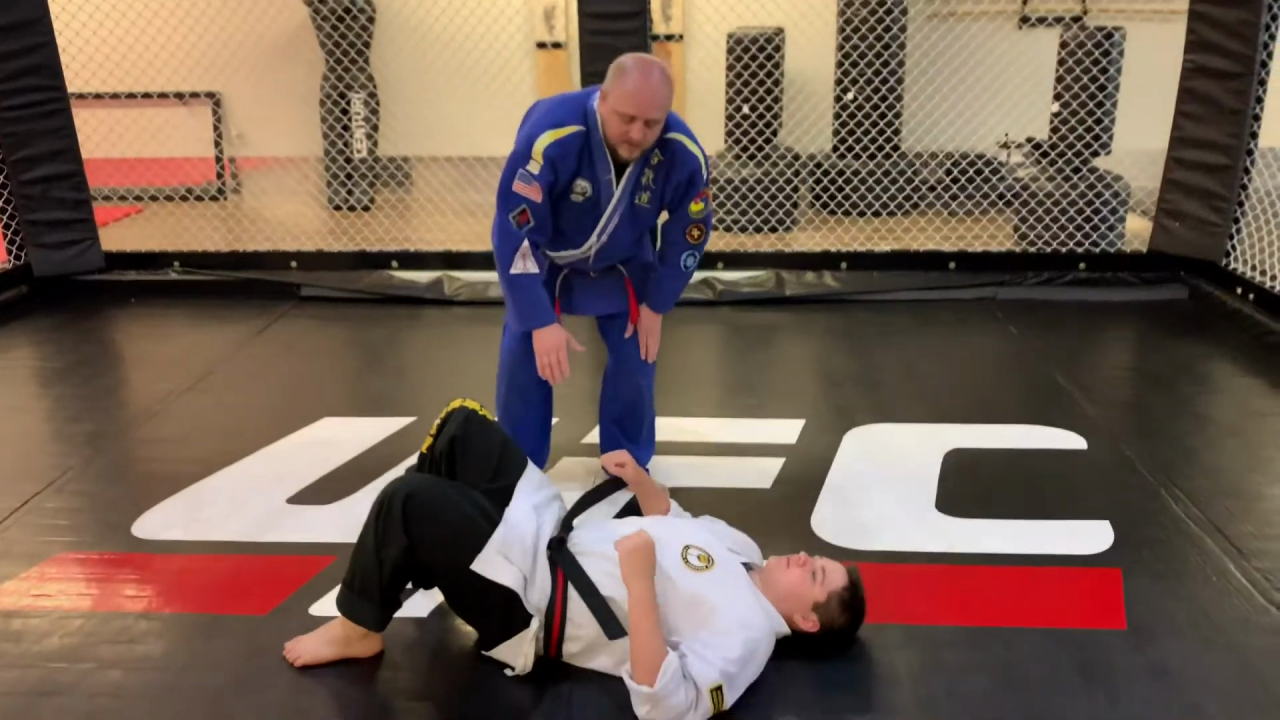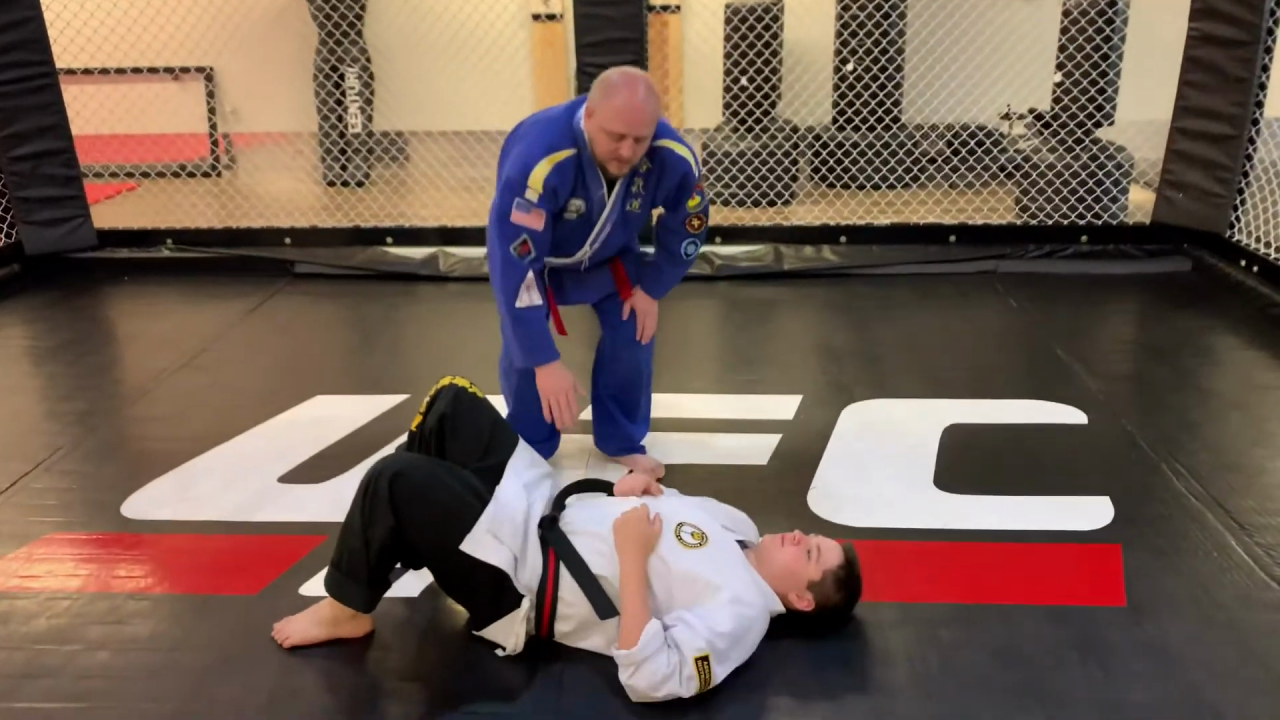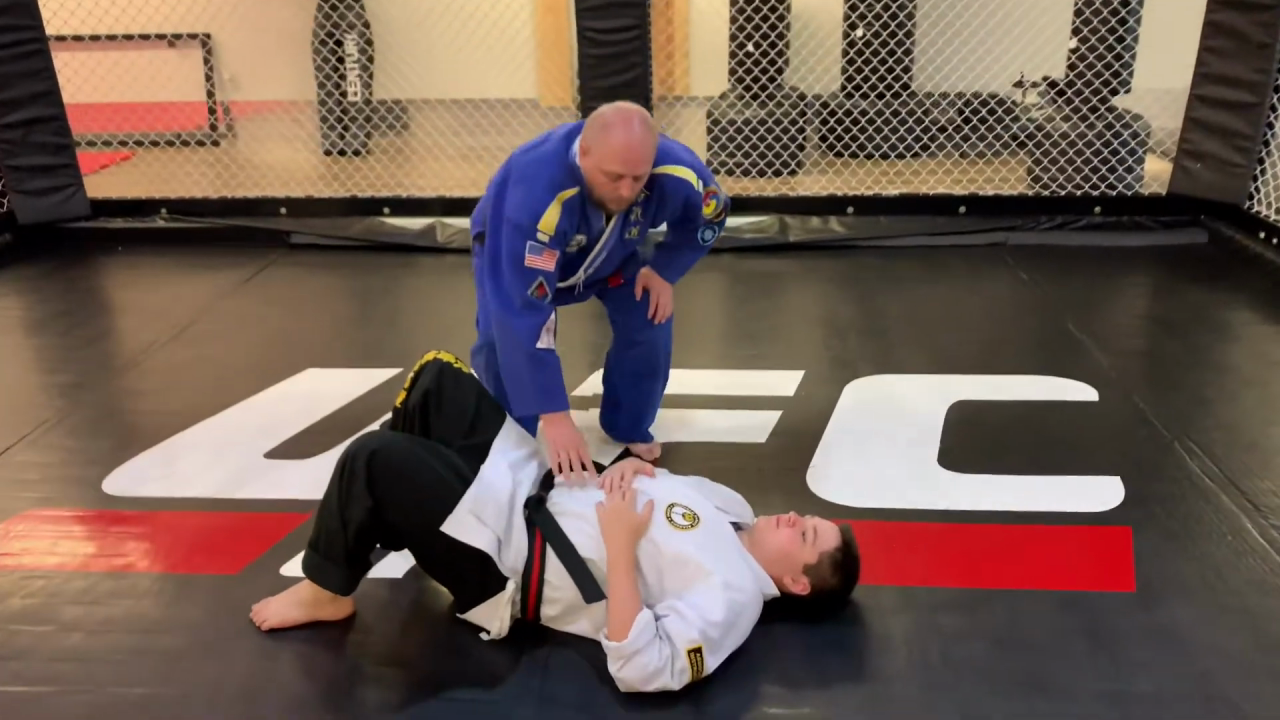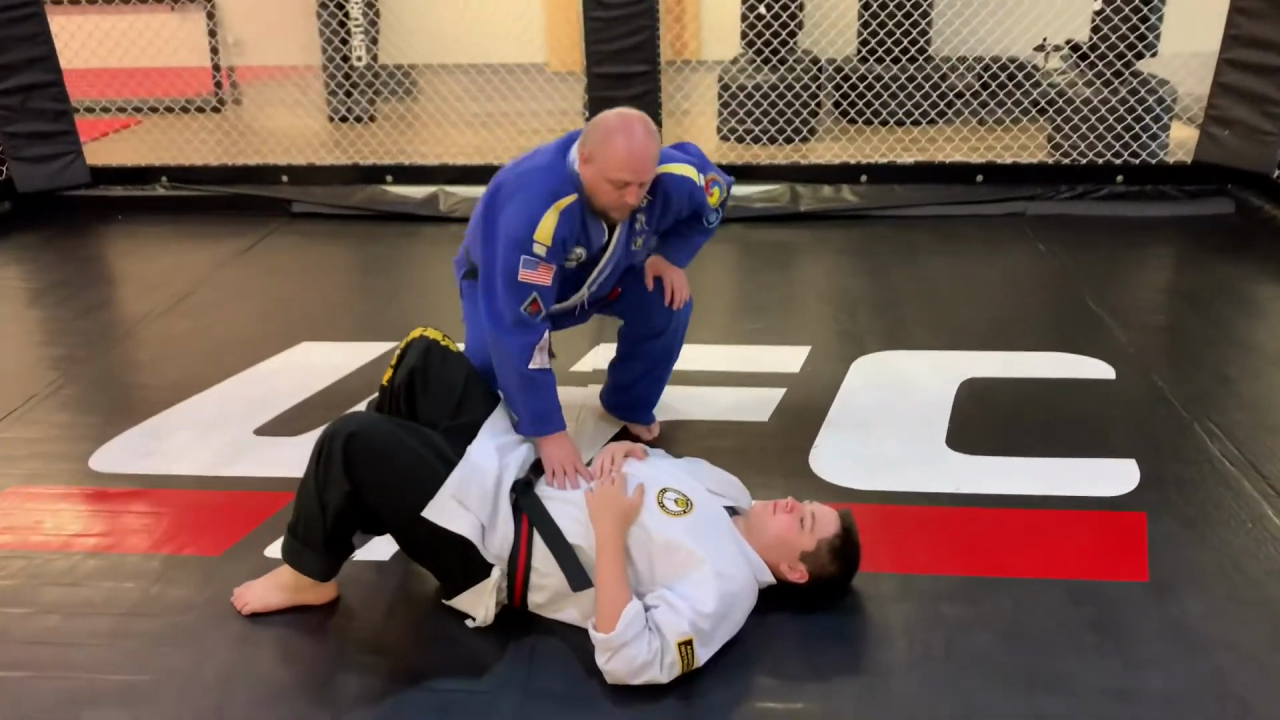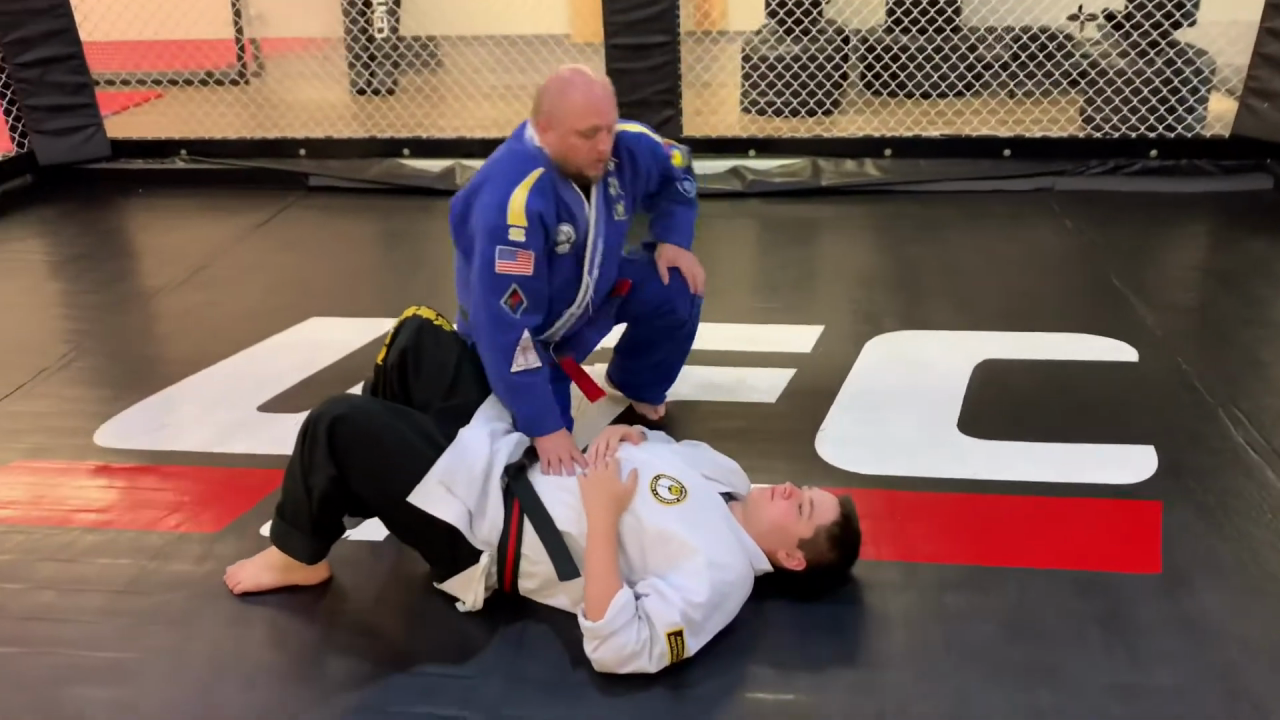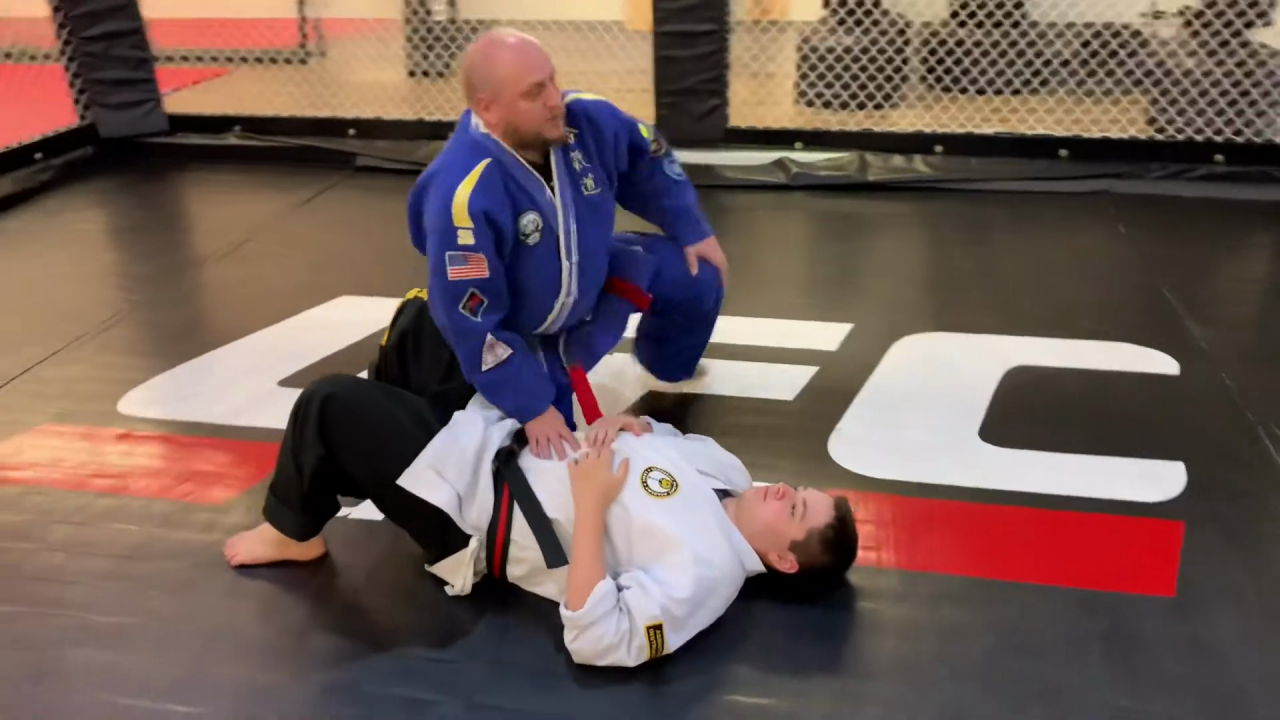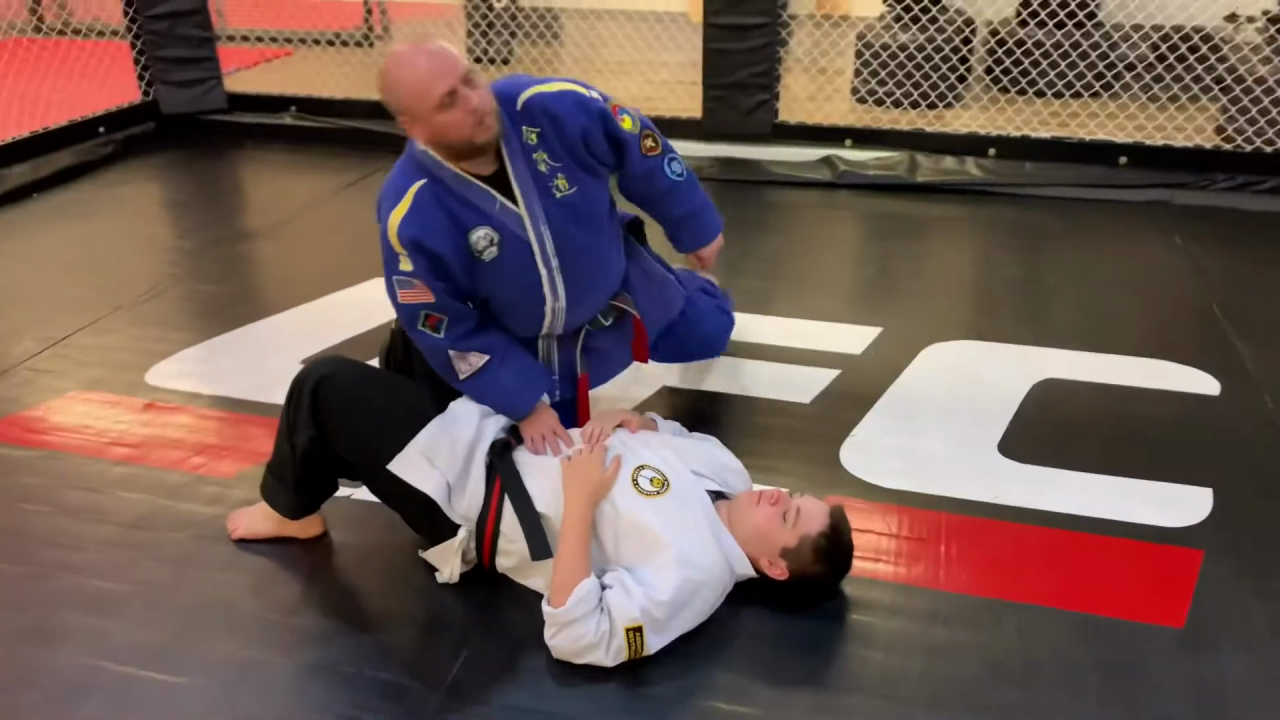
dt=0.3s
person 1, frame 1
left shoulder: (747, 634)
right shoulder: (743, 552)
right elbow: (675, 525)
left wrist: (640, 582)
right wrist: (643, 481)
left hip: (526, 603)
right hip: (555, 532)
left knee: (407, 500)
right knee: (463, 425)
left ankle: (358, 629)
right ankle: (403, 559)
person 1, frame 2
left shoulder: (740, 611)
right shoulder: (739, 528)
left elbow: (648, 675)
left wrist: (633, 557)
right wrist: (643, 482)
left hip: (518, 583)
right hip: (548, 508)
left knee: (394, 480)
right knee: (453, 402)
left ankle: (347, 610)
right ankle: (395, 537)
person 1, frame 3
left shoulder: (732, 597)
right shoulder: (733, 510)
left elbow: (640, 668)
left wrist: (619, 543)
right wrist: (632, 467)
left hip: (503, 560)
right hip: (533, 488)
left knee: (372, 460)
right knee: (439, 376)
left ankle: (326, 591)
right ankle: (383, 515)
person 1, frame 4
left shoulder: (725, 586)
right shoulder: (730, 494)
left elbow: (627, 661)
right elbow: (659, 472)
left wrist: (609, 530)
right wrist: (627, 450)
left hip: (489, 546)
right hip: (519, 468)
left knee: (350, 442)
right knee: (425, 355)
left ankle: (309, 575)
right ankle: (368, 495)
person 1, frame 5
left shoulder: (718, 574)
right shoulder: (729, 479)
left elbow: (617, 649)
right elbow: (663, 447)
left wrist: (601, 513)
right wrist: (625, 434)
left hip: (479, 526)
right hip: (511, 451)
left knee: (337, 424)
right knee: (419, 332)
left ankle: (298, 557)
right ankle: (364, 472)
person 1, frame 6
left shoulder: (706, 571)
right shoulder: (726, 472)
left elbow: (594, 641)
right elbow: (662, 440)
left wrist: (590, 506)
right wrist: (626, 423)
left hip: (472, 509)
right hip: (511, 435)
left knee: (329, 404)
left ankle: (292, 534)
right ankle: (368, 443)
person 1, frame 7
left shoulder: (693, 572)
right shoulder: (728, 473)
left elbow: (577, 638)
right elbow: (670, 434)
left wrist: (579, 500)
right wrist: (632, 420)
left hip: (470, 496)
right hip: (511, 428)
left knee: (325, 385)
left ankle: (290, 512)
right ankle: (394, 409)
person 2, frame 1
left shoulder: (683, 154)
right shoulder: (550, 134)
left elbow: (687, 237)
right elbow: (514, 232)
left wrist: (655, 304)
right wrist: (541, 322)
left hip: (622, 267)
right hip: (543, 260)
left knee: (636, 358)
right knee: (525, 356)
person 2, frame 2
left shoulder: (673, 157)
right shoulder: (539, 155)
left elbow: (687, 227)
right elbow: (514, 261)
left wrist: (652, 288)
right wrist: (545, 361)
left hip: (610, 253)
right hip: (533, 254)
left knee: (633, 335)
right knee: (525, 354)
left ankle: (622, 442)
person 2, frame 3
left shoulder: (673, 173)
right shoulder: (536, 191)
left elbow: (711, 210)
right elbow: (525, 311)
left wrist: (665, 270)
right wrist: (553, 414)
right hip: (510, 247)
left knee: (648, 317)
right knee: (500, 337)
left ankle: (629, 428)
person 2, frame 4
left shoulder: (670, 176)
right shoulder: (532, 207)
left elbow: (714, 185)
right elbow: (517, 328)
left wrist: (672, 256)
right wrist: (549, 433)
right hip: (501, 274)
left knee: (666, 306)
right knee: (491, 356)
left ankle: (629, 404)
person 2, frame 5
left shoulder: (627, 144)
right shoulder: (515, 200)
left elbow: (673, 172)
right elbow: (506, 325)
left wrist: (673, 241)
right wrist: (544, 428)
right hip: (509, 332)
left knee: (677, 286)
right knee: (548, 454)
left ankle: (636, 385)
person 2, frame 6
left shoulder: (583, 118)
right shoulder: (464, 197)
left elbow: (648, 159)
right elbow: (471, 322)
left wrist: (694, 230)
right wrist: (531, 409)
right hip: (519, 335)
left knee: (698, 276)
right knee: (550, 452)
left ankle: (668, 362)
person 2, frame 7
left shoulder: (549, 106)
right shoulder: (412, 217)
left elbow: (642, 148)
right elbow: (450, 331)
left wrist: (697, 229)
right wrist: (526, 405)
left hip: (615, 280)
right hip: (528, 344)
left knee: (709, 332)
right knee: (551, 453)
